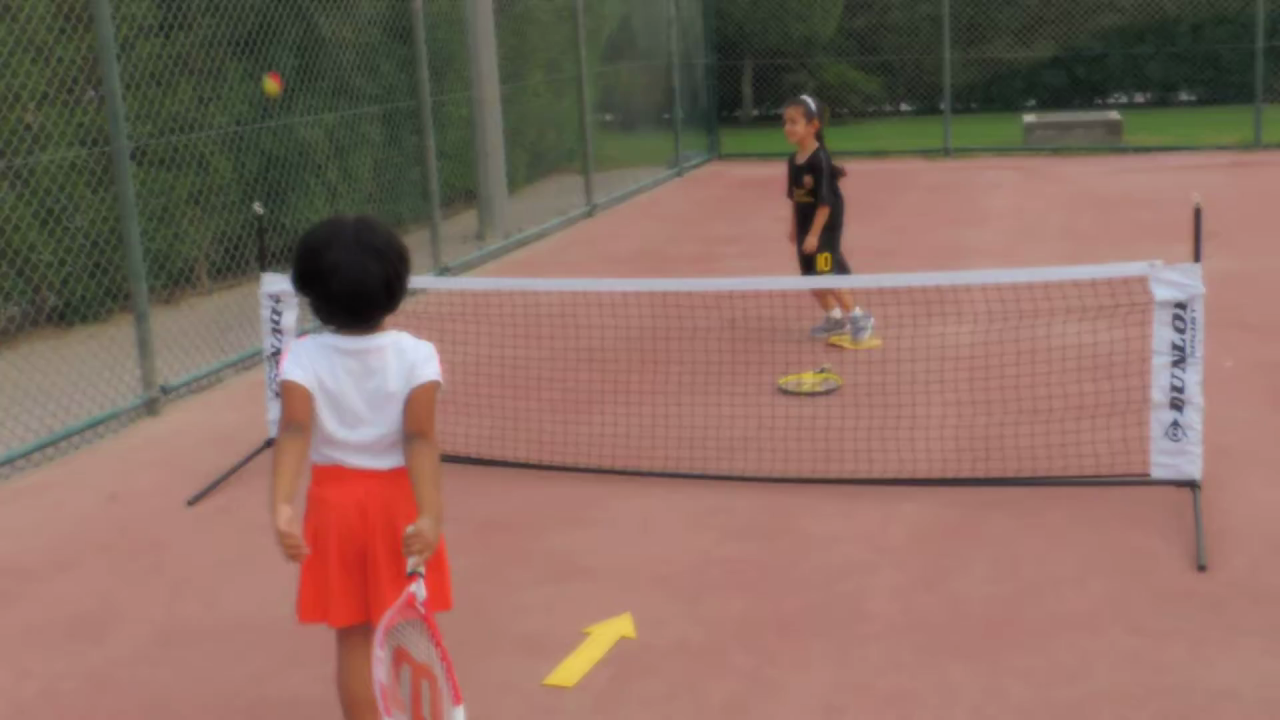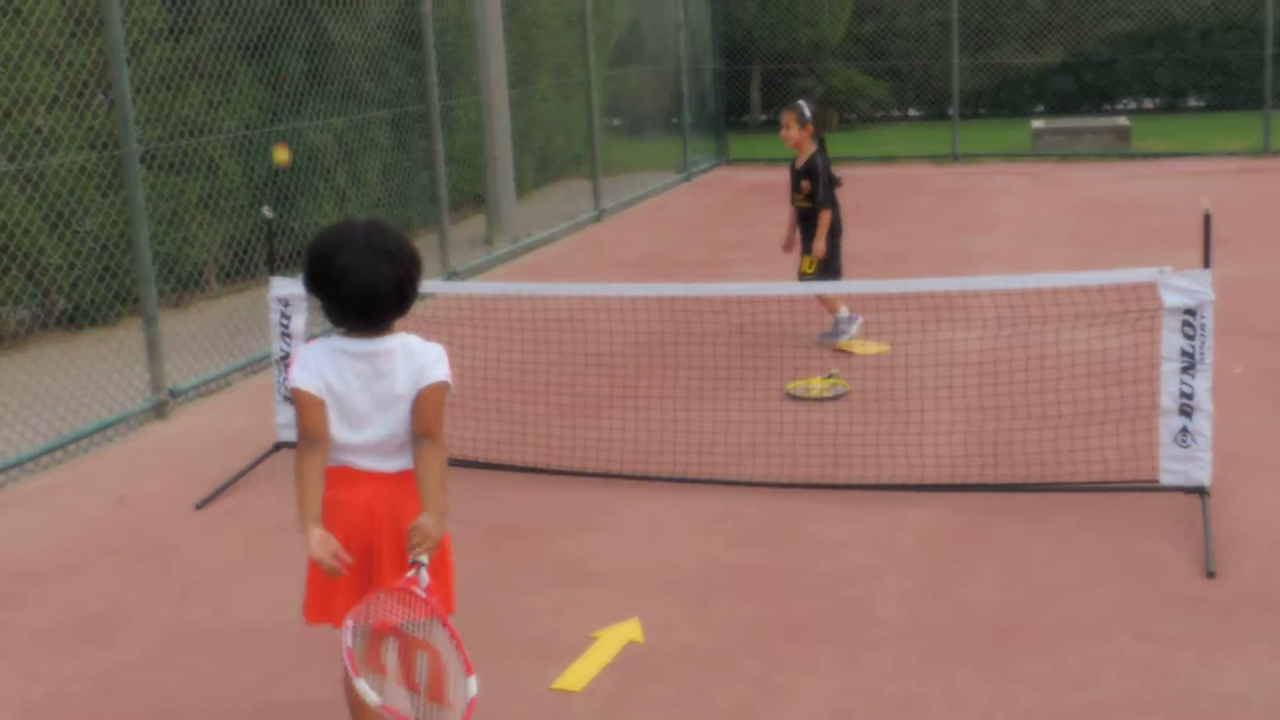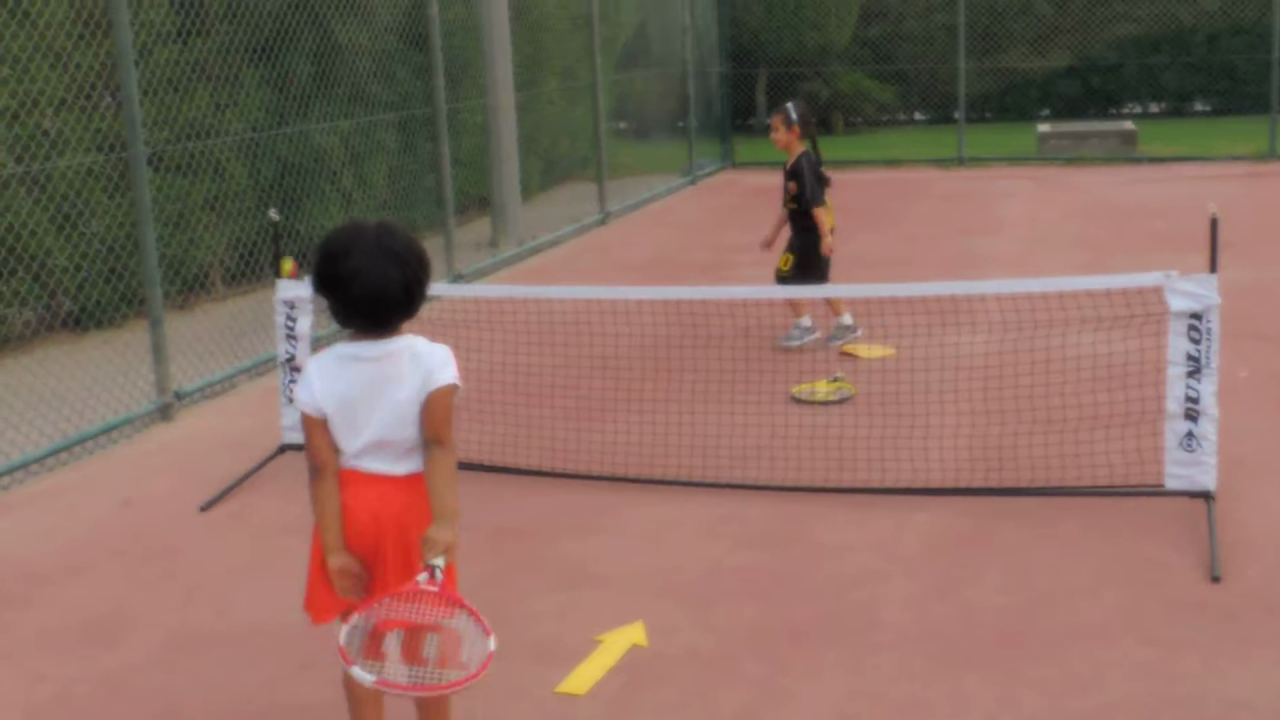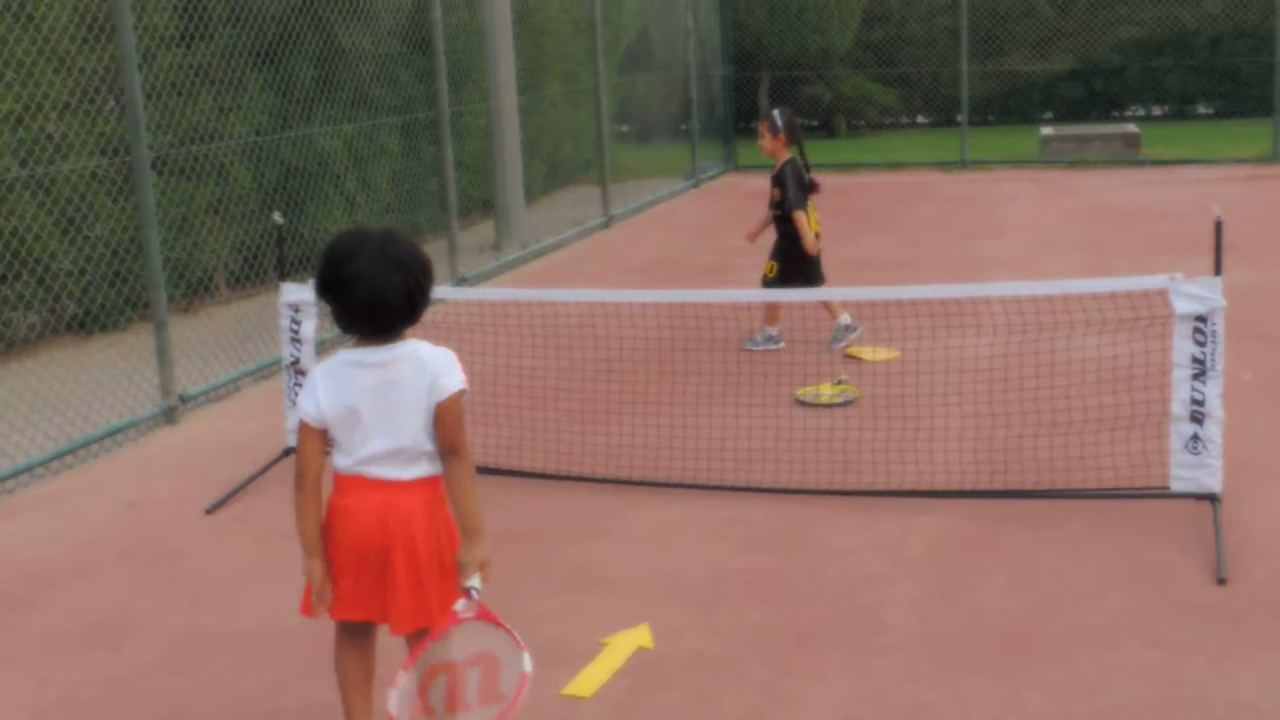
dt=0.1s
person 1, frame 1
left shoulder: (303, 357)
right shoulder: (416, 354)
left elbow: (296, 430)
right elbow: (420, 439)
left wrist: (282, 504)
right wrist: (430, 513)
left hip: (335, 504)
right hip: (398, 502)
left knee: (352, 639)
person 1, frame 2
left shoulder: (313, 362)
right shoulder: (425, 357)
left elbow: (311, 442)
right elbow: (428, 439)
left wrist: (312, 526)
right wrist: (434, 512)
left hip: (345, 506)
right hip: (405, 503)
person 1, frame 3
left shoulder: (321, 370)
right shoulder: (432, 359)
left elbow: (322, 465)
right elbow: (437, 443)
left wrist: (334, 547)
right wrist: (447, 521)
left hip: (351, 510)
right hip: (412, 507)
person 1, frame 4
left shoulder: (324, 379)
right shoulder: (437, 365)
left elbow: (308, 473)
right elbow: (454, 454)
left wrist: (312, 555)
right wrist: (473, 534)
left hip: (355, 515)
right hip: (419, 513)
left knee: (353, 635)
right knee: (430, 641)
person 2, frame 1
left shoulder: (821, 159)
right shoulder: (793, 160)
left elbow: (826, 201)
left wrist: (813, 235)
right wrist: (794, 228)
left hip: (824, 229)
right hip: (807, 227)
left knee: (829, 277)
right knee: (811, 278)
left ankle: (859, 317)
right ankle: (834, 318)
person 2, frame 2
left shoulder: (819, 163)
right shoulder: (797, 164)
left elbow: (826, 204)
left wrist: (821, 238)
right wrist: (789, 233)
left hip: (823, 232)
right hip: (809, 231)
left knee: (811, 279)
right knee: (821, 281)
left ankle: (845, 317)
right ankle: (841, 322)
person 2, frame 3
left shoulder: (805, 163)
right shoulder: (794, 163)
left elbow: (816, 201)
right elbow: (790, 205)
left wrist: (826, 233)
right wrist: (774, 233)
left hip: (810, 234)
right hip: (806, 232)
left knee: (787, 278)
right knee: (817, 282)
left ankle: (805, 325)
right ankle: (846, 324)
person 2, frame 4
left shoulder: (789, 170)
right shoulder: (783, 169)
left elbow: (797, 206)
left wrist: (805, 234)
right wrist: (759, 228)
left hip: (793, 240)
right hip: (790, 238)
left knee: (772, 285)
right knee: (813, 285)
left ankle: (771, 335)
right ankle: (846, 324)
